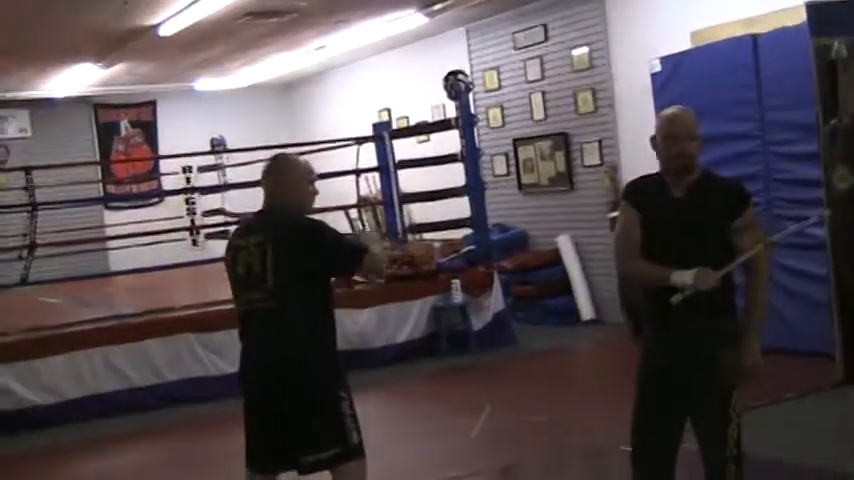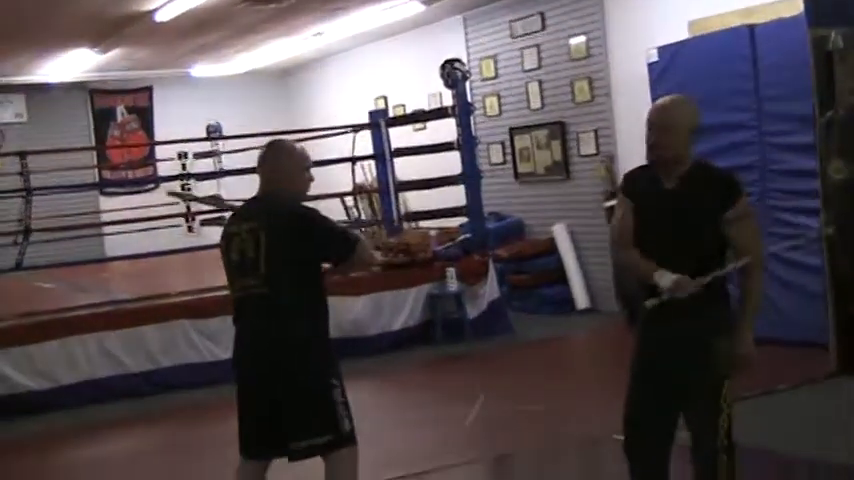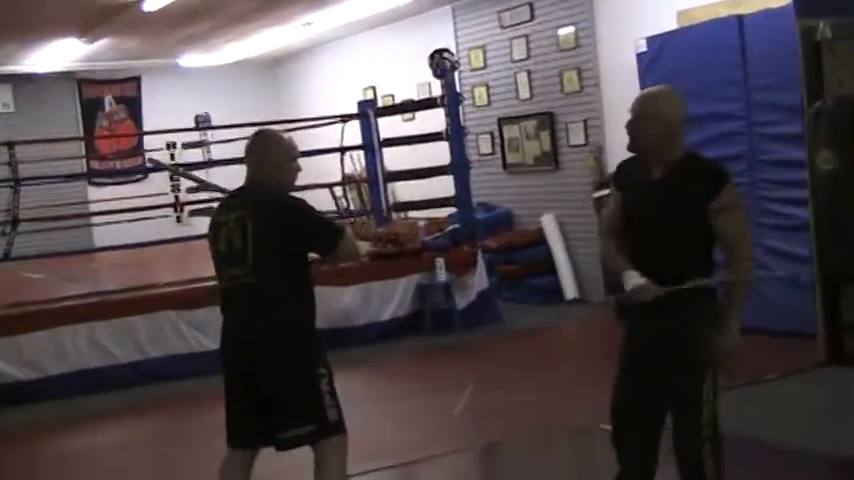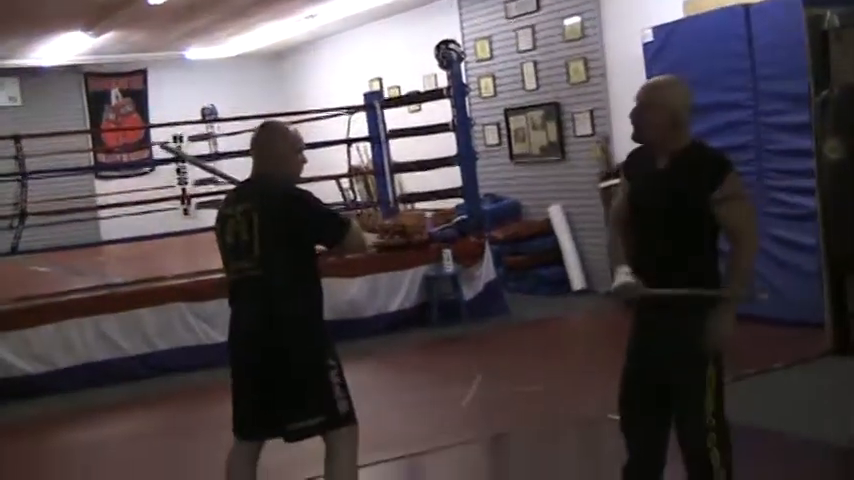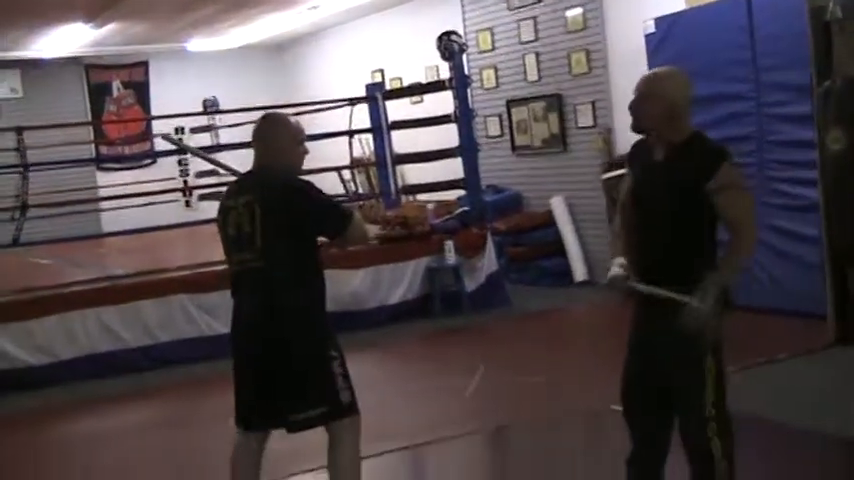
dt=0.1s
person 1, frame 1
left shoulder: (729, 197)
right shoulder: (638, 193)
left elbow: (757, 269)
right elbow: (628, 259)
left wrist: (750, 339)
right wrist: (679, 277)
left hip: (715, 336)
right hip: (660, 333)
left knee: (719, 443)
right knee: (649, 438)
person 1, frame 2
left shoulder: (721, 187)
right shoulder: (635, 184)
left elbow: (751, 260)
right elbow: (622, 247)
left wrist: (744, 329)
right wrist: (660, 276)
left hip: (707, 326)
right hip: (654, 324)
left knee: (710, 435)
right knee: (642, 428)
person 1, frame 3
left shoulder: (708, 179)
right shoulder: (627, 173)
left elbow: (740, 252)
right elbow: (610, 236)
left wrist: (731, 322)
right wrist: (631, 276)
left hip: (691, 320)
right hip: (641, 317)
left knee: (694, 426)
right knee: (629, 416)
person 1, frame 4
left shoulder: (712, 168)
right shoulder: (636, 163)
left elbow: (744, 242)
right elbow: (619, 224)
left wrist: (725, 309)
right wrist: (623, 269)
left hip: (694, 309)
right hip: (648, 307)
left knee: (699, 416)
right knee: (637, 405)
person 1, frame 5
left shoulder: (710, 160)
right shoulder: (639, 153)
left elbow: (744, 234)
right elbow: (625, 213)
left wrist: (710, 294)
right wrist: (620, 259)
left hip: (691, 300)
right hip: (652, 296)
left knee: (700, 405)
right knee: (640, 395)
person 2, frame 1
left shoulder: (239, 239)
right shoulder: (306, 232)
right elbow: (376, 264)
right wrist: (370, 247)
left hip: (260, 366)
right hip: (309, 366)
person 2, frame 2
left shoulder: (234, 225)
right shoulder: (298, 218)
right elbow: (364, 257)
right wrist: (339, 243)
left hip: (252, 353)
right hip: (300, 353)
right knee: (340, 452)
person 2, frame 3
left shoulder: (222, 214)
right shoulder: (285, 208)
right elbow: (349, 250)
right wrist: (318, 238)
left hip: (240, 342)
right hip: (286, 342)
left knee: (241, 447)
right knee: (330, 439)
person 2, frame 4
left shoulder: (229, 207)
right shoulder: (291, 199)
right elbow: (356, 241)
right wrist: (325, 230)
left hip: (247, 334)
right hip: (294, 334)
left knee: (247, 439)
right knee: (341, 431)
person 2, frame 5
left shoulder: (231, 198)
right shoulder: (293, 191)
right elbow: (358, 233)
right wrist: (325, 221)
left hip: (250, 326)
right hip: (296, 325)
left knee: (251, 431)
right knee: (344, 422)
